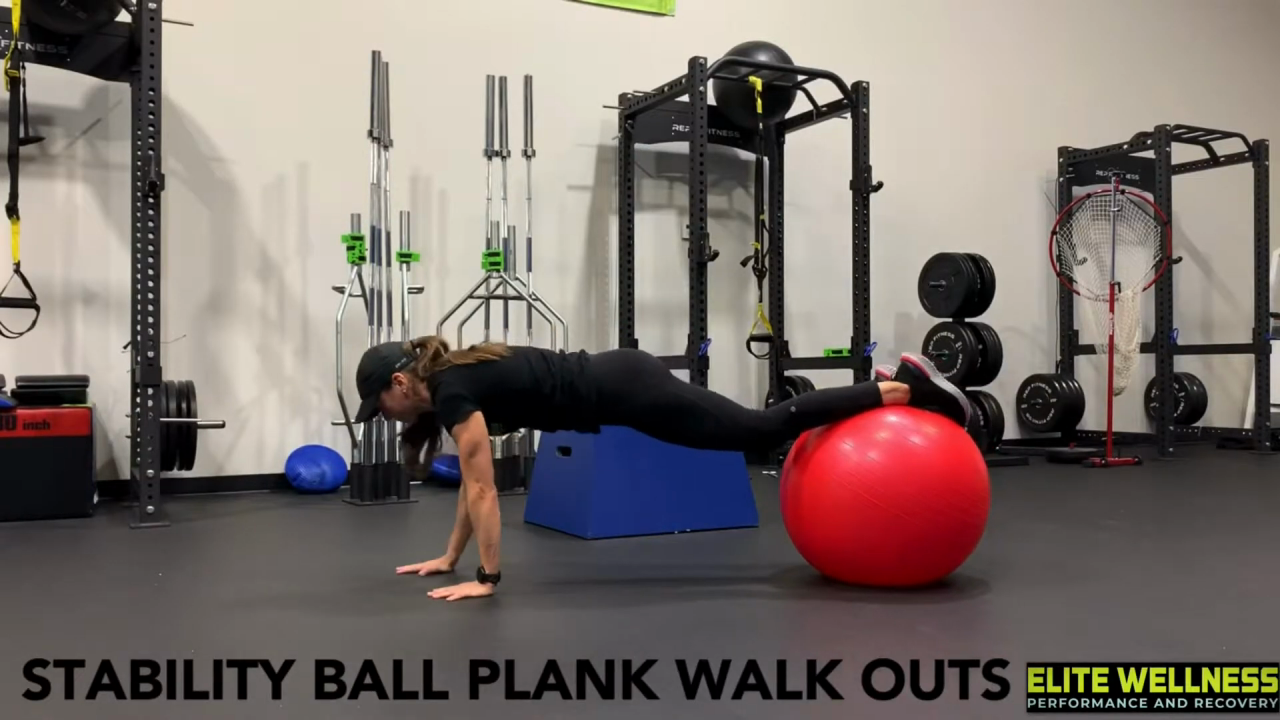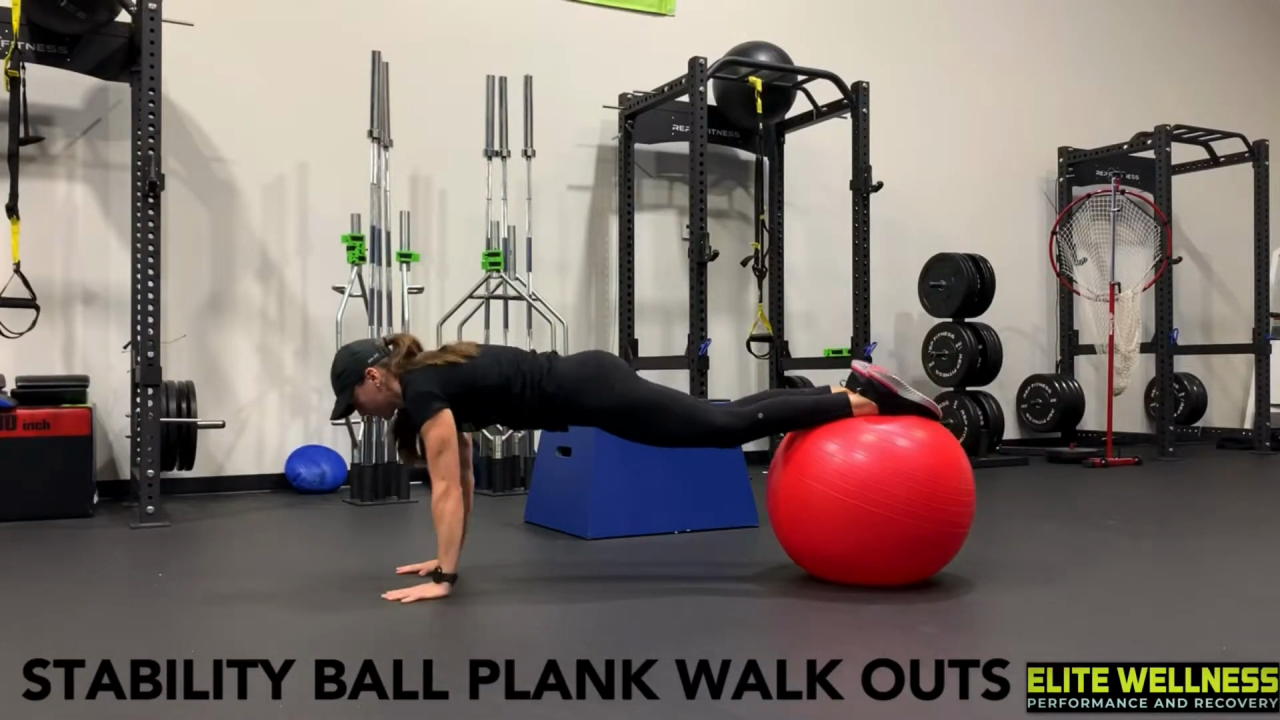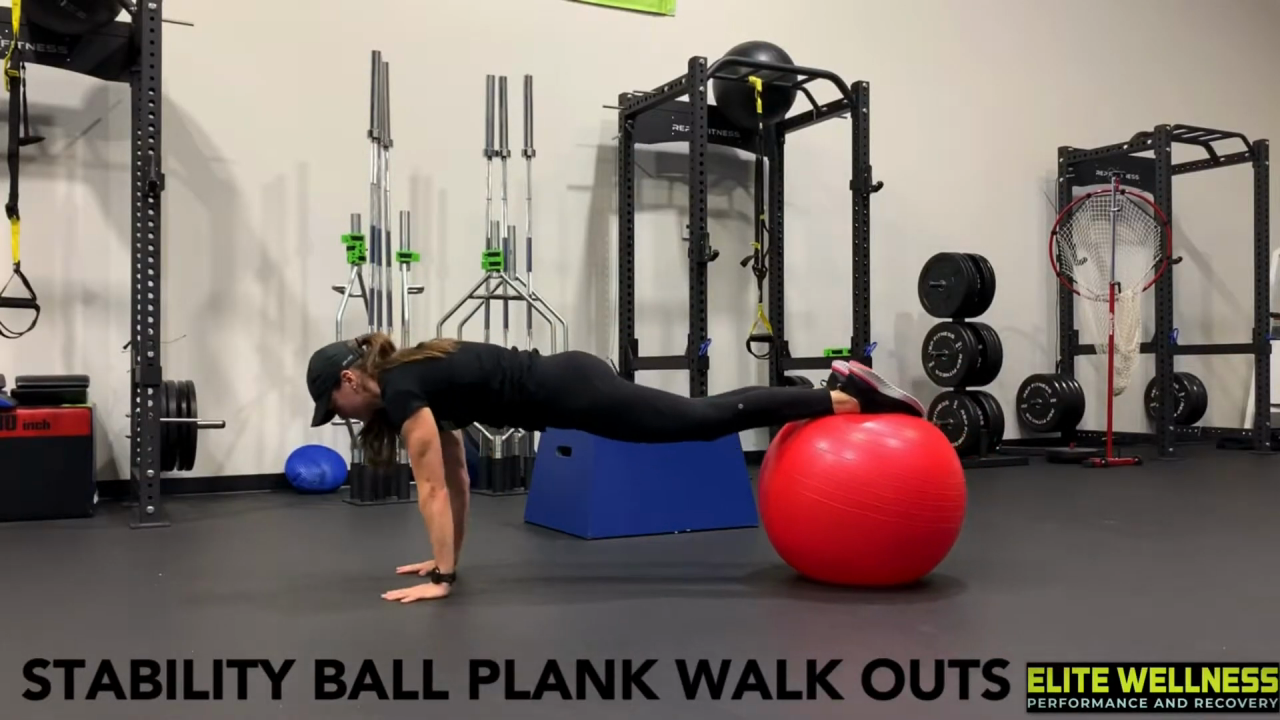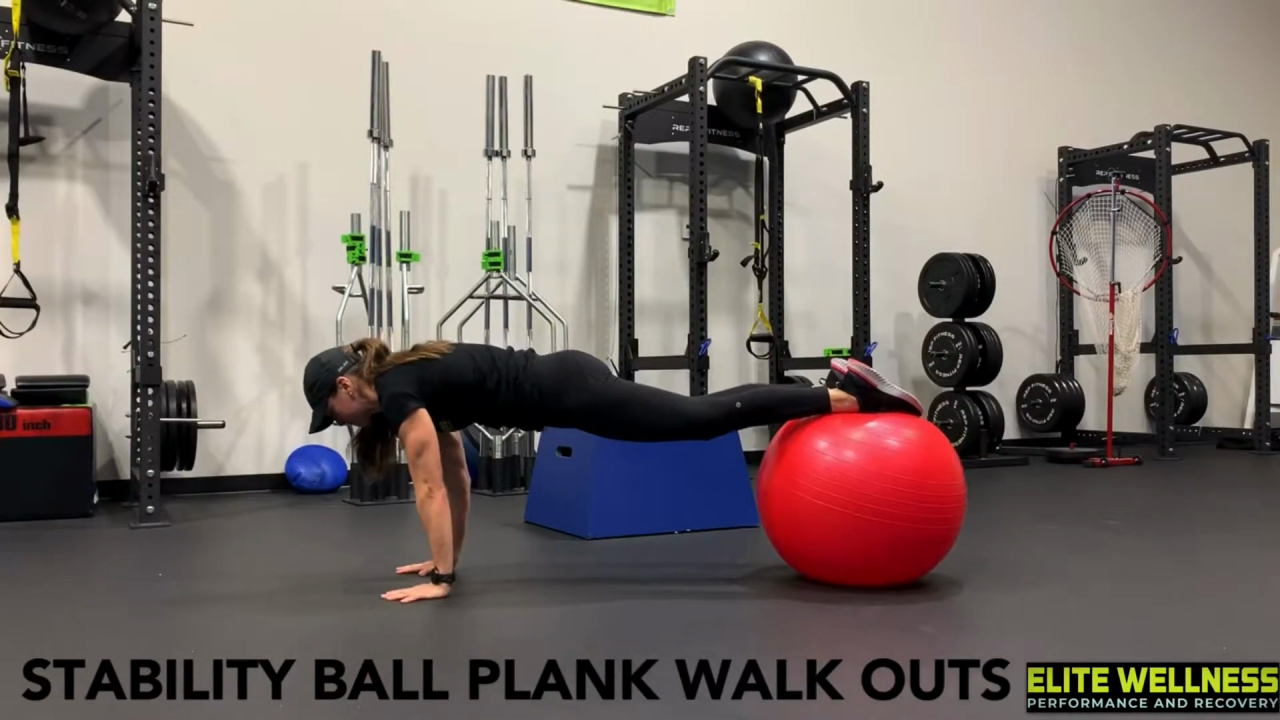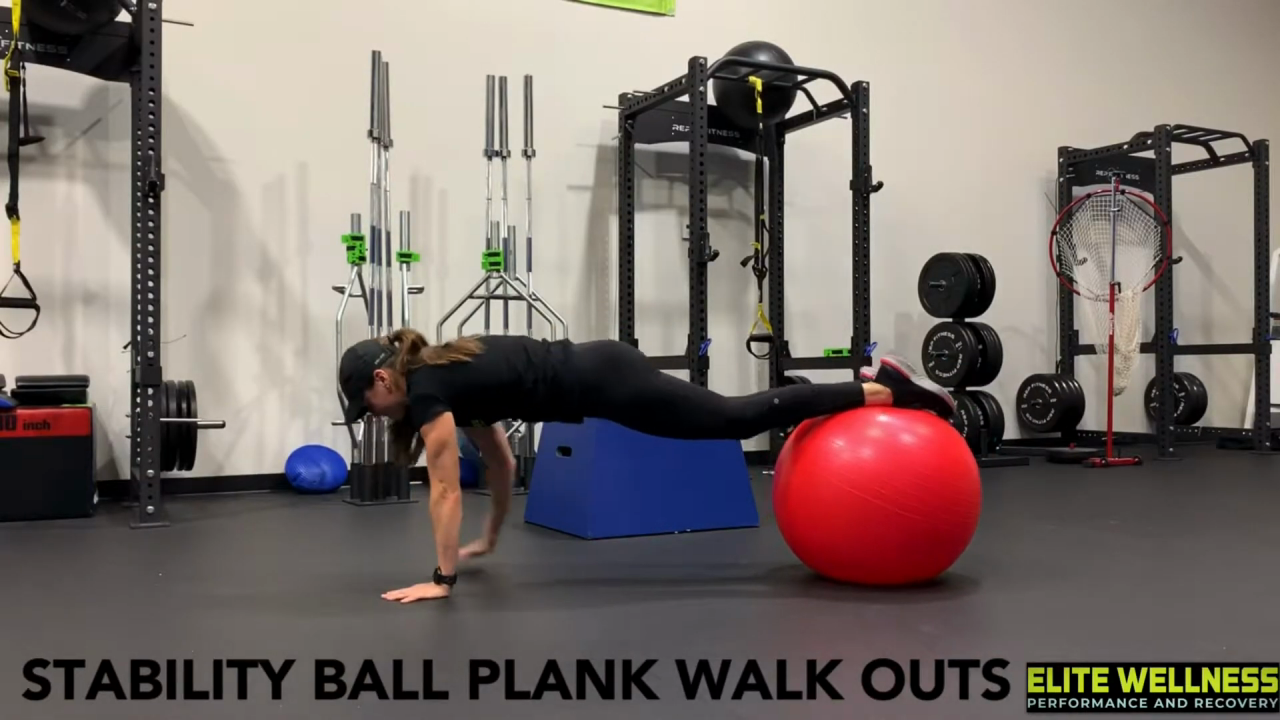
dt=0.5s
person 1, frame 1
left shoulder: (451, 393)
right shoulder: (462, 380)
left elbow: (480, 489)
right elbow: (478, 487)
left wrist: (487, 577)
right wrist: (448, 557)
left hip: (622, 391)
right hip: (619, 377)
left knee: (764, 429)
right knee: (760, 427)
left ankle: (906, 387)
right ankle: (884, 387)
person 1, frame 2
left shoulder: (422, 390)
right shoulder: (437, 381)
left elbow: (446, 487)
right elbow: (464, 476)
left wrist: (443, 577)
right wrist: (444, 558)
left hip: (591, 391)
right hip: (588, 381)
left knee: (730, 427)
right knee: (727, 418)
left ankle: (872, 400)
right ankle: (847, 387)
person 1, frame 3
left shoulder: (400, 389)
right shoulder: (420, 379)
left elbow: (432, 488)
right elbow: (457, 478)
left wrist: (442, 577)
right wrist: (449, 558)
left hip: (571, 393)
right hip: (570, 381)
left knee: (709, 419)
right knee: (707, 414)
left ankle: (851, 399)
right ankle: (836, 389)
person 1, frame 4
left shoulder: (396, 391)
right shoulder: (416, 383)
left elbow: (430, 489)
right elbow: (457, 479)
left wrist: (440, 577)
right wrist: (449, 557)
left hip: (569, 391)
right hip: (567, 380)
left knee: (708, 418)
right knee: (705, 414)
left ankle: (850, 395)
right ankle: (838, 387)
person 1, frame 5
left shoulder: (426, 388)
right shoulder: (450, 377)
left elbow: (446, 490)
right elbow: (501, 461)
left wrist: (441, 578)
right wrist: (489, 538)
left hip: (605, 383)
right hip: (602, 367)
left knee: (740, 417)
right knee: (738, 415)
left ankle: (884, 390)
right ankle: (870, 384)
